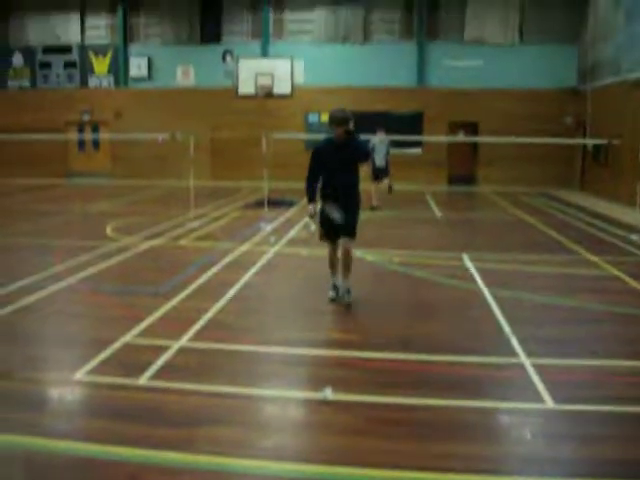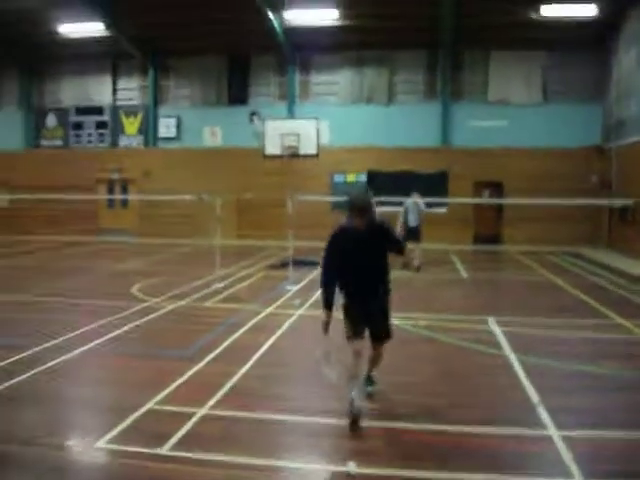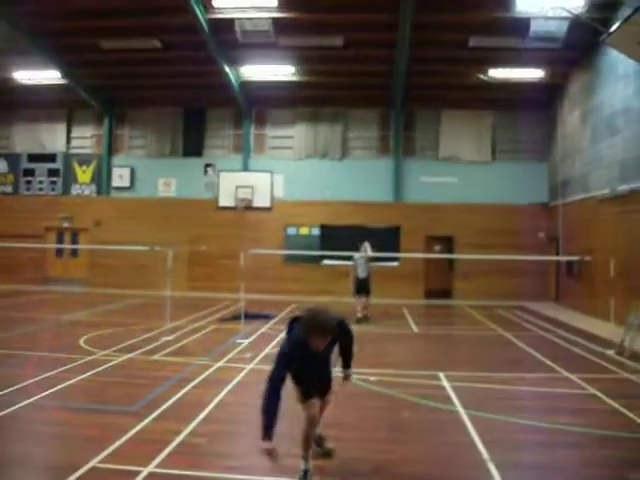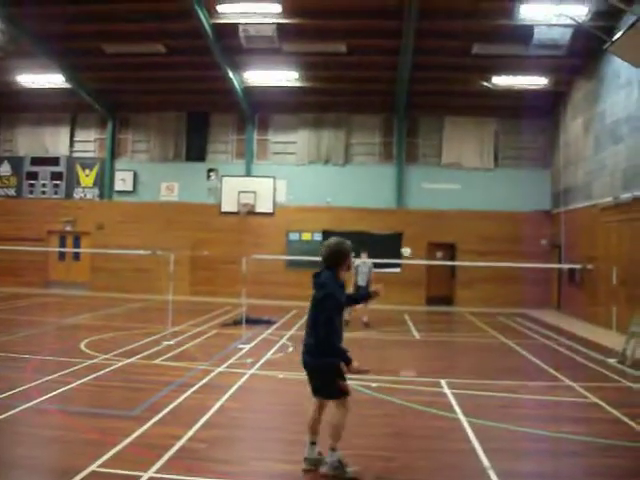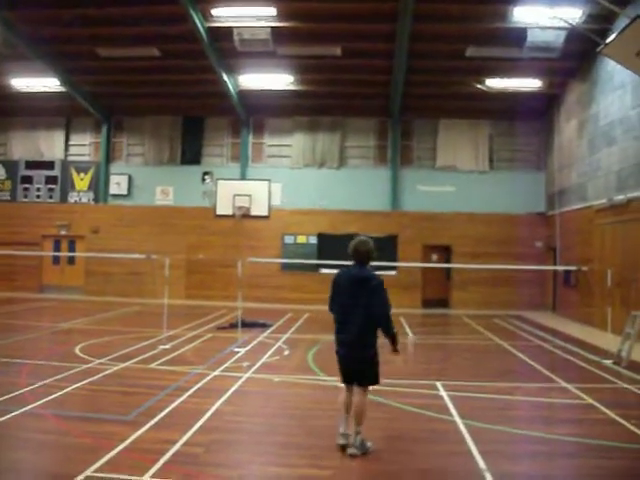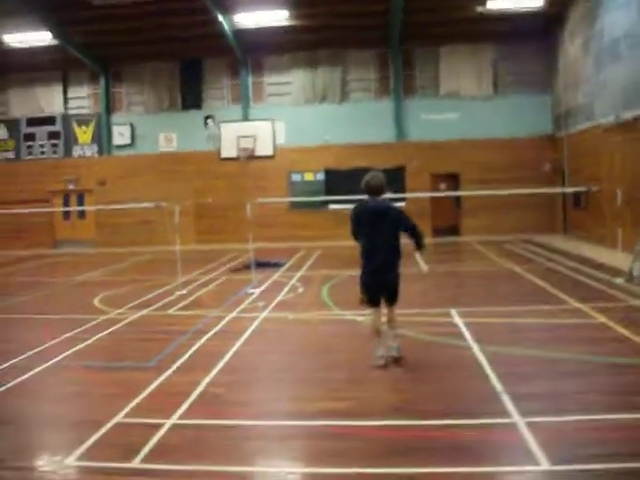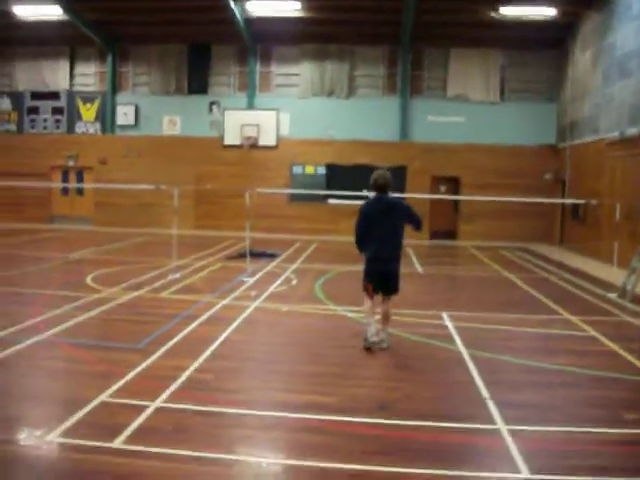
dt=0.7s
person 1, frame 1
left shoulder: (354, 144)
right shoulder: (321, 148)
left elbow: (365, 156)
right elbow: (313, 176)
left wrist: (351, 133)
right wrist: (311, 202)
left hip: (349, 204)
right hip: (329, 204)
left knee: (346, 246)
right knee: (332, 247)
left ankle: (345, 285)
right ankle: (334, 282)
person 1, frame 2
left shoulder: (379, 230)
right shoulder: (338, 237)
left elbow: (400, 249)
right elbow: (328, 274)
left wrist: (379, 224)
right wrist: (327, 308)
left hip: (378, 297)
right hip: (353, 300)
left knee: (378, 349)
right knee: (357, 350)
left ankle: (369, 375)
right ankle: (355, 404)
person 1, frame 3
left shoulder: (338, 325)
right shoulder: (291, 347)
left elbow: (347, 339)
right elbow: (273, 389)
left wrist: (347, 366)
right wrist: (267, 436)
left hip: (322, 364)
right hip: (301, 371)
left knee: (324, 400)
right knee: (311, 414)
left ankle: (313, 435)
person 1, frame 4
left shoulder: (332, 282)
right shoulder: (329, 290)
right elbow: (328, 335)
left wrist: (366, 294)
right wrist: (348, 362)
left hip: (315, 354)
right hip: (323, 356)
left knee: (320, 403)
right knee: (341, 403)
left ankle: (312, 455)
person 1, frame 5
left shoulder: (340, 278)
right shoulder: (375, 282)
left elbow: (333, 307)
right elbow: (382, 316)
right wrist: (393, 340)
left hip: (343, 344)
right hip: (364, 346)
left knee: (348, 389)
right knee: (361, 392)
left ankle: (343, 434)
right ankle: (356, 441)
person 1, frame 6
left shoulder: (358, 212)
right shoulder: (394, 212)
right elbow: (414, 231)
right wrist: (419, 245)
left hip: (369, 270)
right hip: (390, 269)
left knee: (375, 311)
right knee: (390, 308)
left ankle: (381, 354)
right ankle: (393, 347)
person 1, frame 7
left shoulder: (366, 208)
right shoulder: (400, 206)
left elbow: (359, 234)
right elbow: (418, 223)
left wrist: (363, 250)
right wrist: (415, 226)
left hip: (373, 260)
right hip: (392, 262)
left knee: (370, 297)
right knee: (386, 300)
left ankle: (371, 334)
right ankle: (383, 337)
